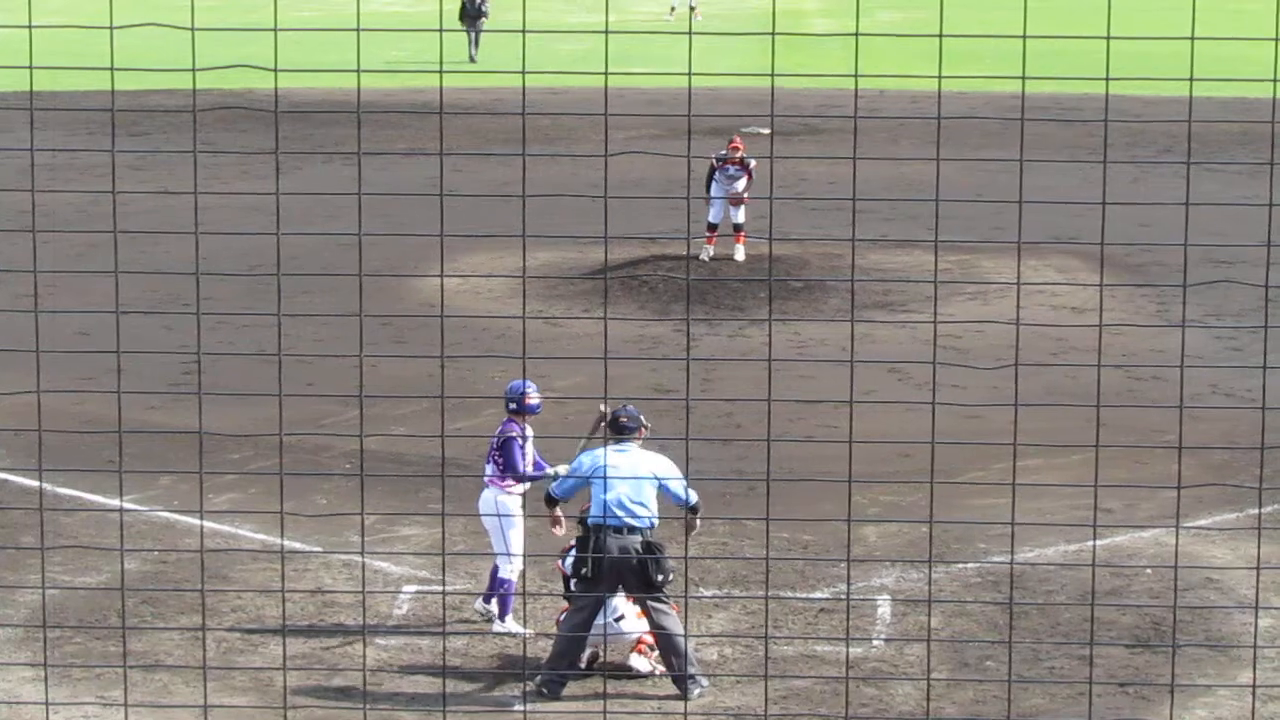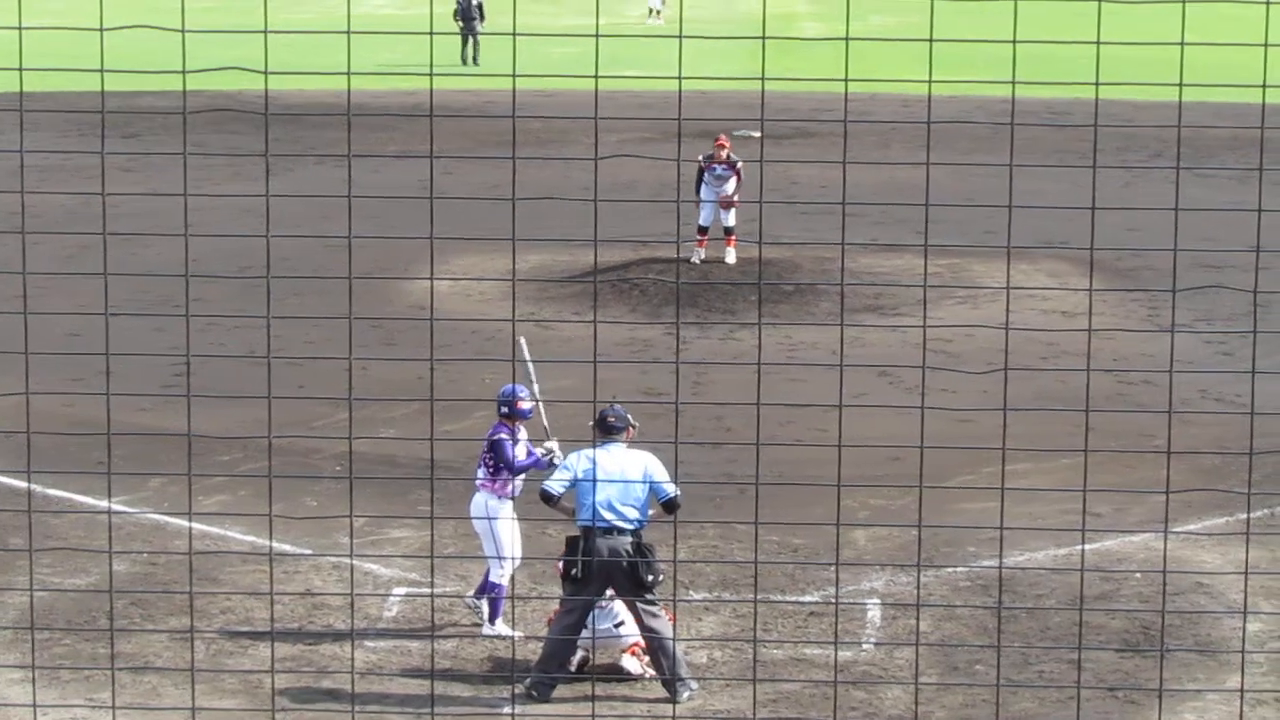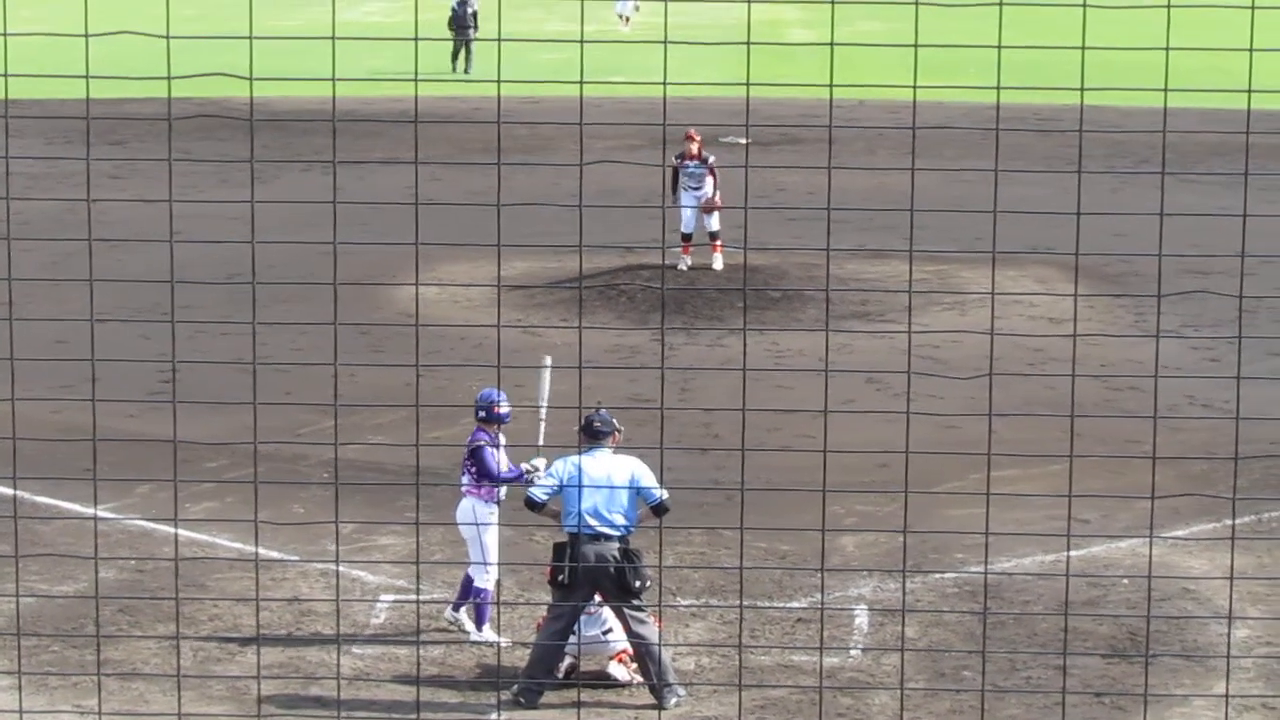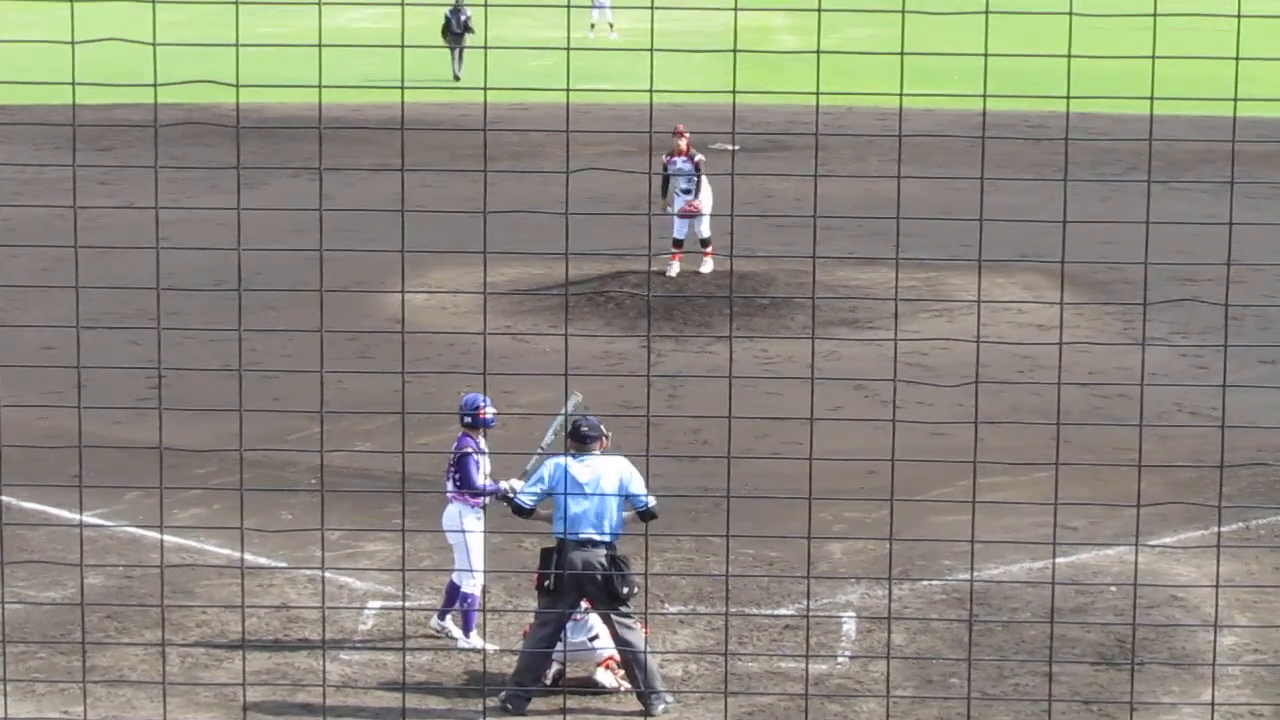
dt=0.4s
person 1, frame 1
left shoulder: (590, 459)
right shoulder: (656, 461)
left elbow: (555, 495)
right elbow: (690, 502)
left wrist: (555, 514)
right wrist: (693, 519)
left hip: (600, 545)
right hip: (638, 547)
left knee: (578, 615)
right knee: (662, 615)
left ankle: (551, 682)
right ankle: (690, 681)
person 1, frame 2
left shoulder: (579, 458)
right shoulder: (645, 460)
left elbow: (548, 493)
right elbow: (672, 503)
left wrist: (574, 512)
left hip: (589, 547)
right hip: (628, 548)
left knee: (568, 617)
right knee: (652, 616)
left ankle: (541, 684)
right ankle: (679, 684)
person 1, frame 3
left shoulder: (565, 465)
right shoulder: (631, 465)
left elbow: (532, 501)
right elbow: (662, 505)
left wrist: (562, 516)
right wrist: (632, 518)
left hip: (576, 553)
right hip: (615, 554)
left knee: (556, 623)
right knee: (639, 623)
left ankle: (529, 690)
right ankle: (667, 690)
person 1, frame 4
left shoulder: (554, 466)
right shoulder: (620, 466)
left elbow: (520, 505)
right elbow: (649, 511)
left wrist: (553, 518)
left hip: (564, 559)
right hip: (602, 560)
left knee: (543, 629)
right knee: (626, 629)
left ankle: (516, 697)
right ankle: (655, 697)
person 2, frame 1
left shoulder: (522, 428)
right shoulder: (510, 432)
left elbow: (534, 461)
right elbow: (518, 473)
left wrist: (559, 472)
right wrist: (553, 472)
left hip: (507, 499)
right hip: (500, 500)
left knee: (506, 556)
right knee: (512, 560)
left ankle: (487, 602)
right ankle: (503, 621)
person 2, frame 2
left shoulder: (518, 432)
right shoulder: (500, 435)
left elbow: (533, 461)
right elbow: (515, 467)
left wrist: (551, 457)
right wrist: (541, 451)
left hip: (503, 504)
right hip: (490, 505)
left knee: (512, 559)
right knee: (502, 565)
left ankle: (478, 597)
right ankle: (493, 624)
person 2, frame 3
left shoulder: (495, 437)
right shoulder: (480, 441)
left elbow: (506, 470)
right elbow: (496, 477)
left wrist: (529, 471)
right wrist: (527, 468)
left hip: (486, 509)
right hip: (477, 510)
left knee: (480, 566)
right knee: (487, 570)
left ankle: (456, 611)
right ankle: (481, 630)
person 2, frame 4
left shoulder: (477, 442)
right shoulder: (466, 448)
right elbow: (473, 488)
left wrist: (503, 489)
right wrist: (504, 486)
left hip: (470, 514)
right hip: (463, 515)
left knee: (463, 572)
right knee: (473, 576)
left ankle: (442, 619)
right ankle: (468, 637)
